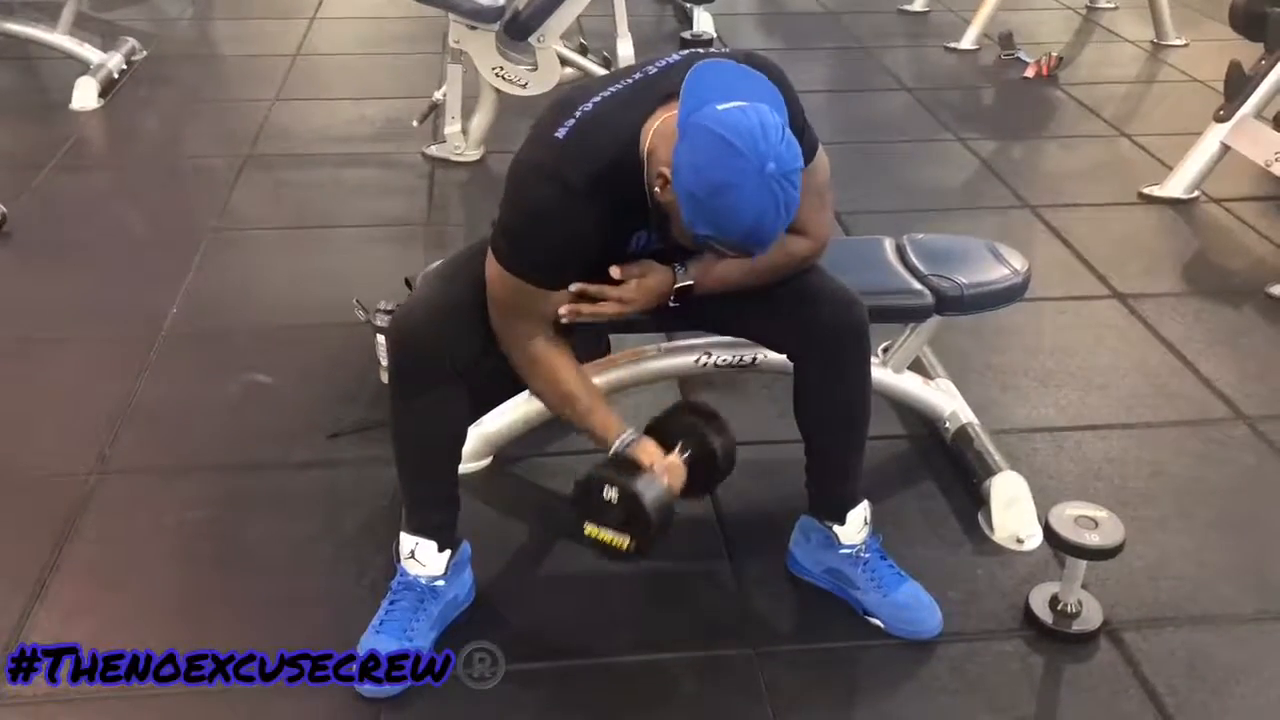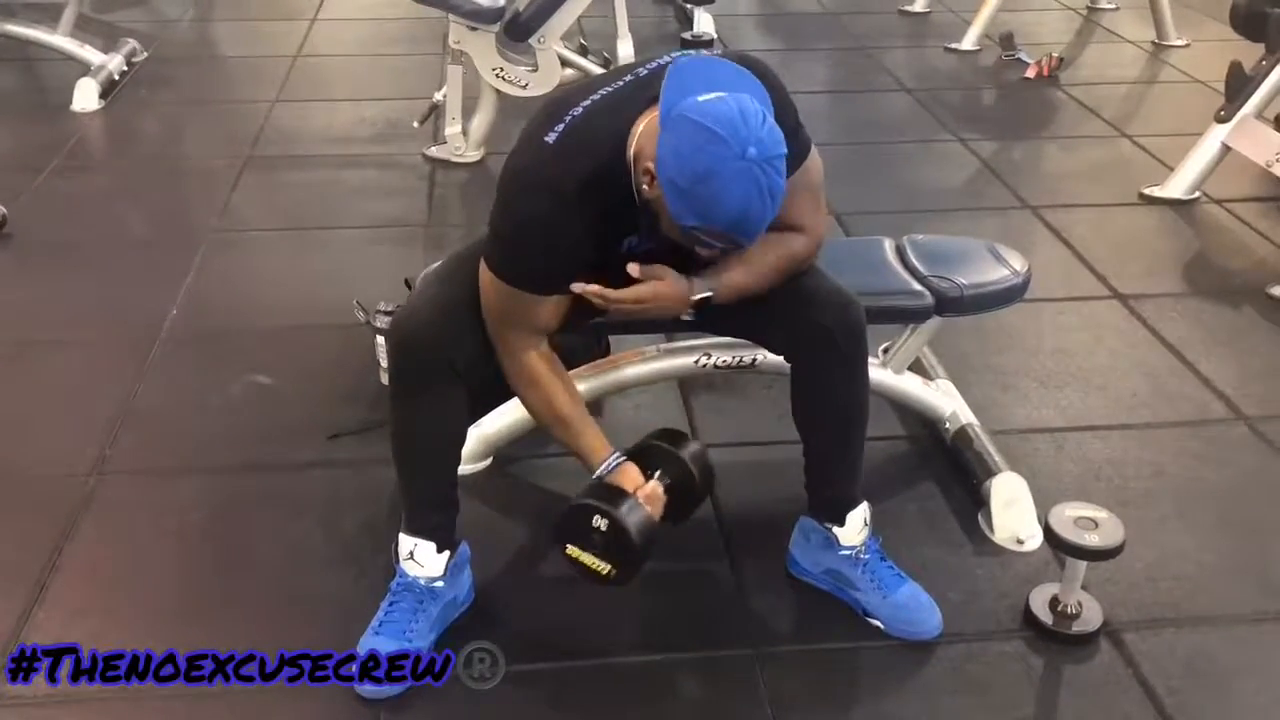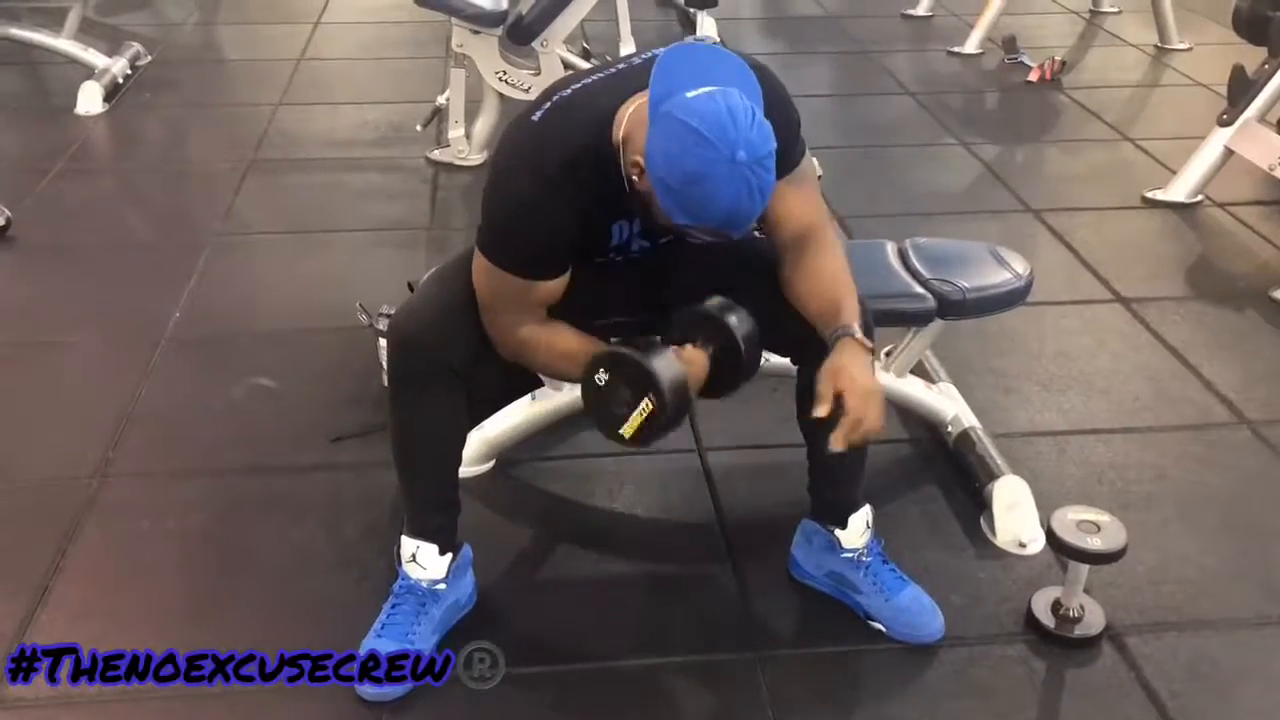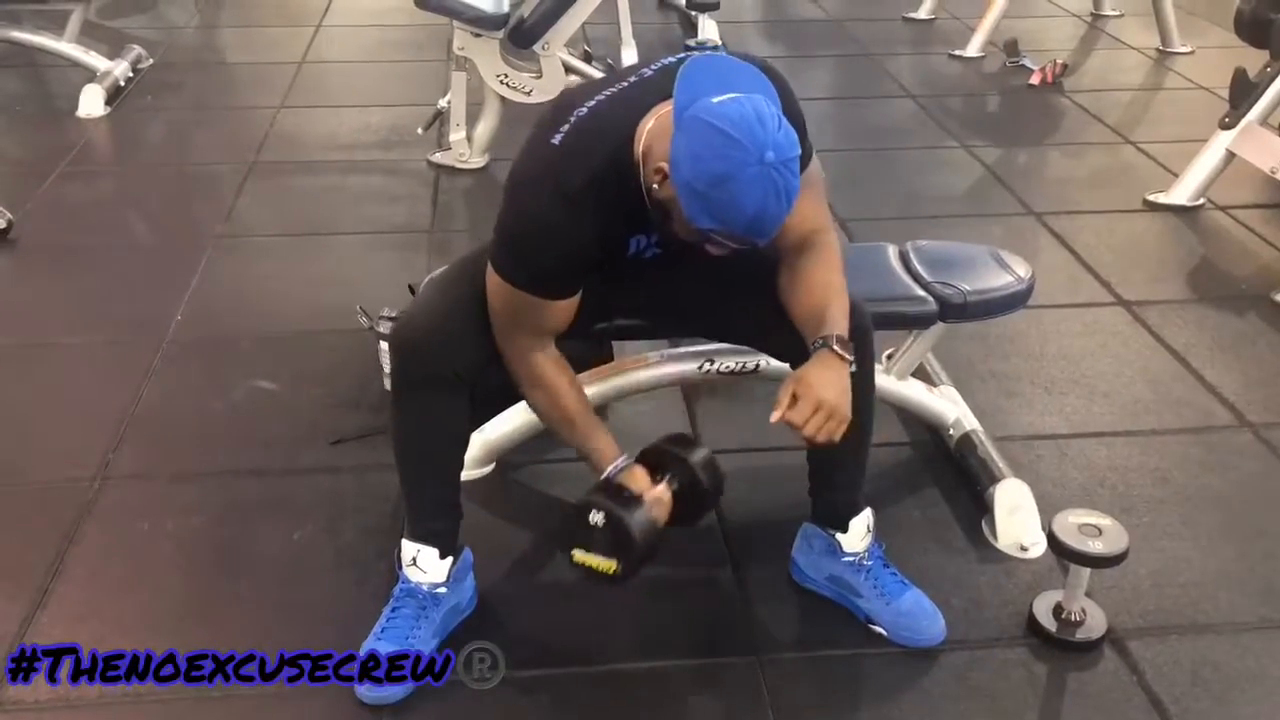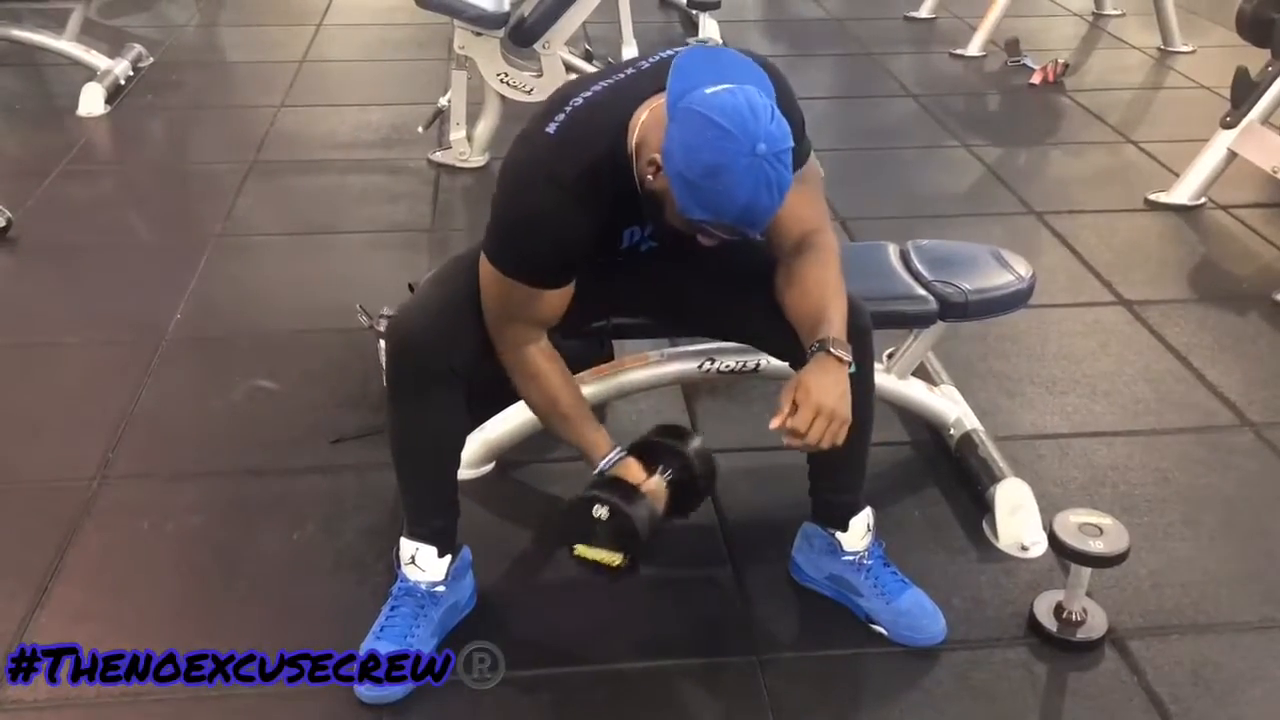
dt=0.4s
person 1, frame 1
left shoulder: (761, 107)
right shoulder: (558, 178)
left elbow: (809, 235)
right elbow: (526, 335)
left wrist: (680, 280)
right wrist: (628, 444)
left hip: (675, 270)
right hip: (562, 267)
left knee: (836, 320)
right knee: (423, 335)
left ankle: (837, 537)
right ankle: (431, 564)
person 1, frame 2
left shoulder: (754, 104)
right shoulder: (549, 182)
left elbow: (803, 230)
right elbow: (520, 344)
left wrist: (695, 292)
right wrist: (610, 468)
left hip: (689, 279)
right hip: (560, 266)
left knee: (833, 321)
right knee: (422, 337)
left ankle: (835, 537)
right ankle: (430, 564)
person 1, frame 3
left shoulder: (752, 105)
right shoulder: (539, 164)
left elbow: (806, 233)
right elbow: (513, 325)
left wrist: (850, 338)
left hip: (677, 262)
right hip: (560, 271)
left knee: (828, 324)
right knee: (421, 340)
left ankle: (838, 540)
right ankle: (433, 566)
person 1, frame 4
left shoulder: (762, 108)
right shoulder: (557, 185)
left elbow: (809, 238)
right elbow: (529, 347)
left wrist: (831, 351)
right wrist: (617, 468)
left hip: (676, 260)
right hip: (568, 272)
left knee: (845, 326)
right knee: (423, 342)
left ankle: (839, 544)
right ankle: (433, 571)
person 1, frame 5
left shoulder: (759, 105)
right shoulder: (550, 173)
left elbow: (807, 239)
right elbow: (520, 337)
left wrist: (830, 354)
right wrist: (607, 461)
left hip: (676, 259)
right hip: (560, 268)
left knee: (844, 324)
right knee: (419, 340)
left ankle: (839, 543)
right ankle: (431, 569)
